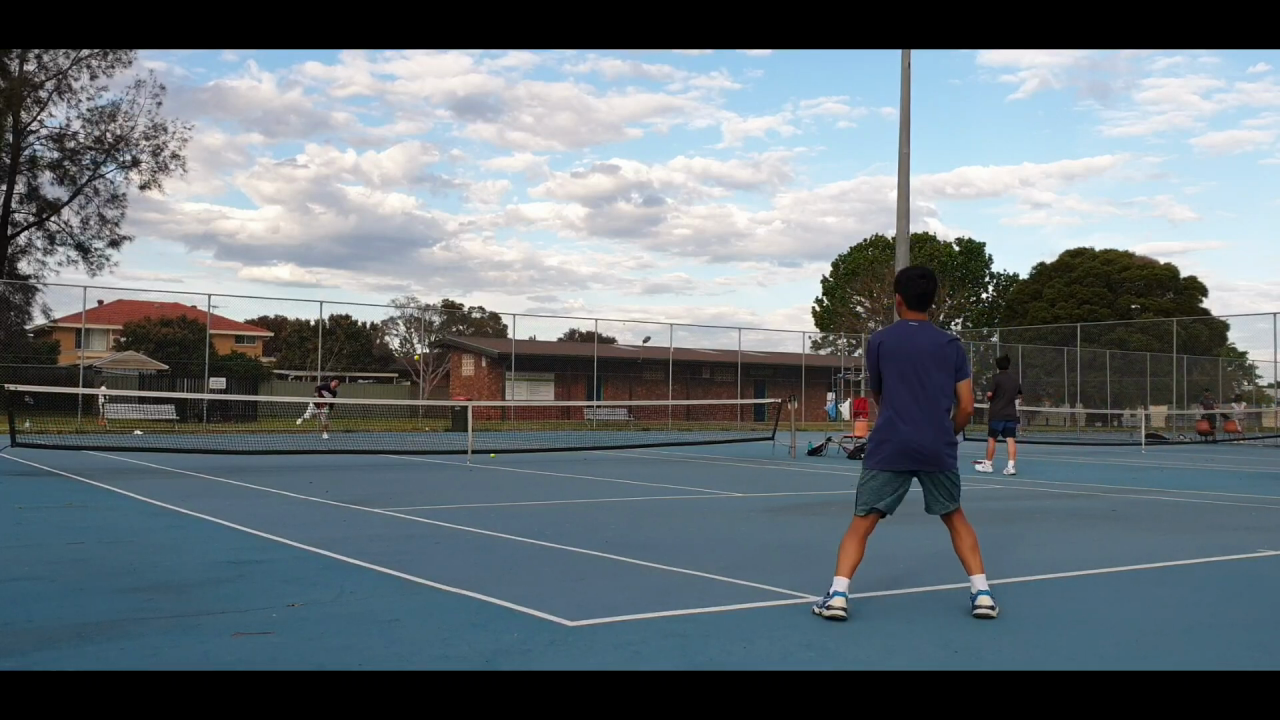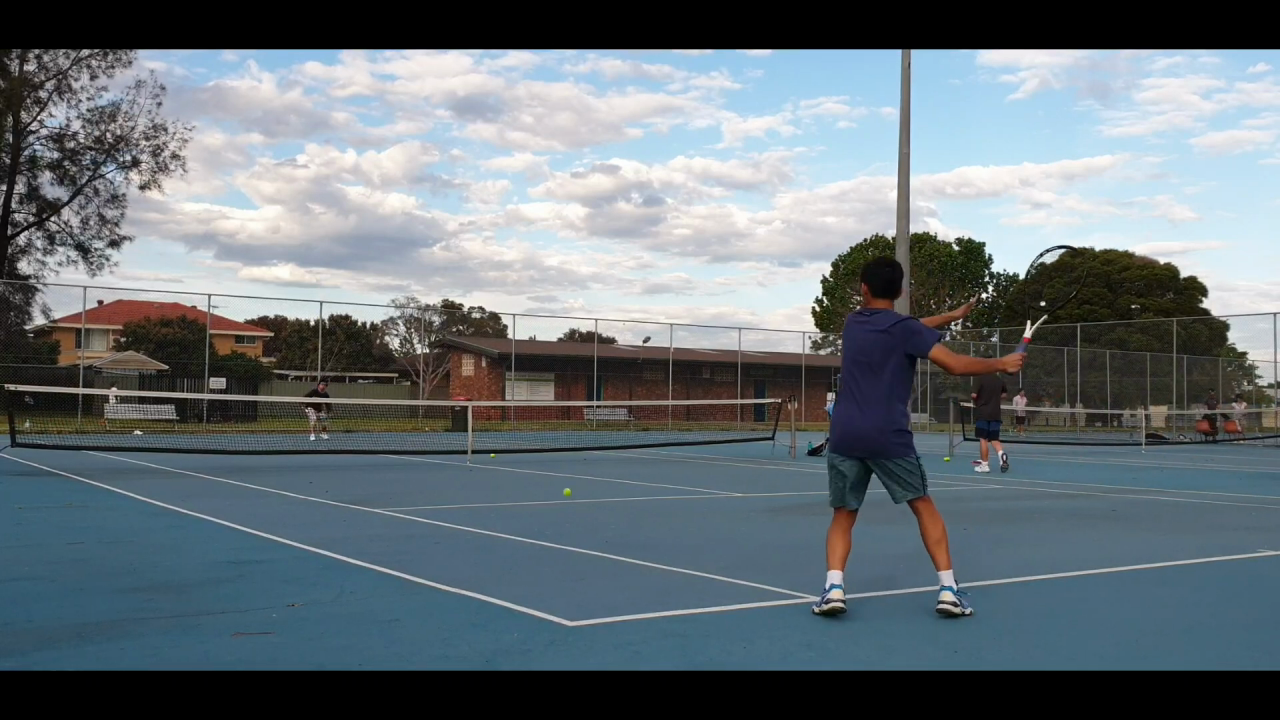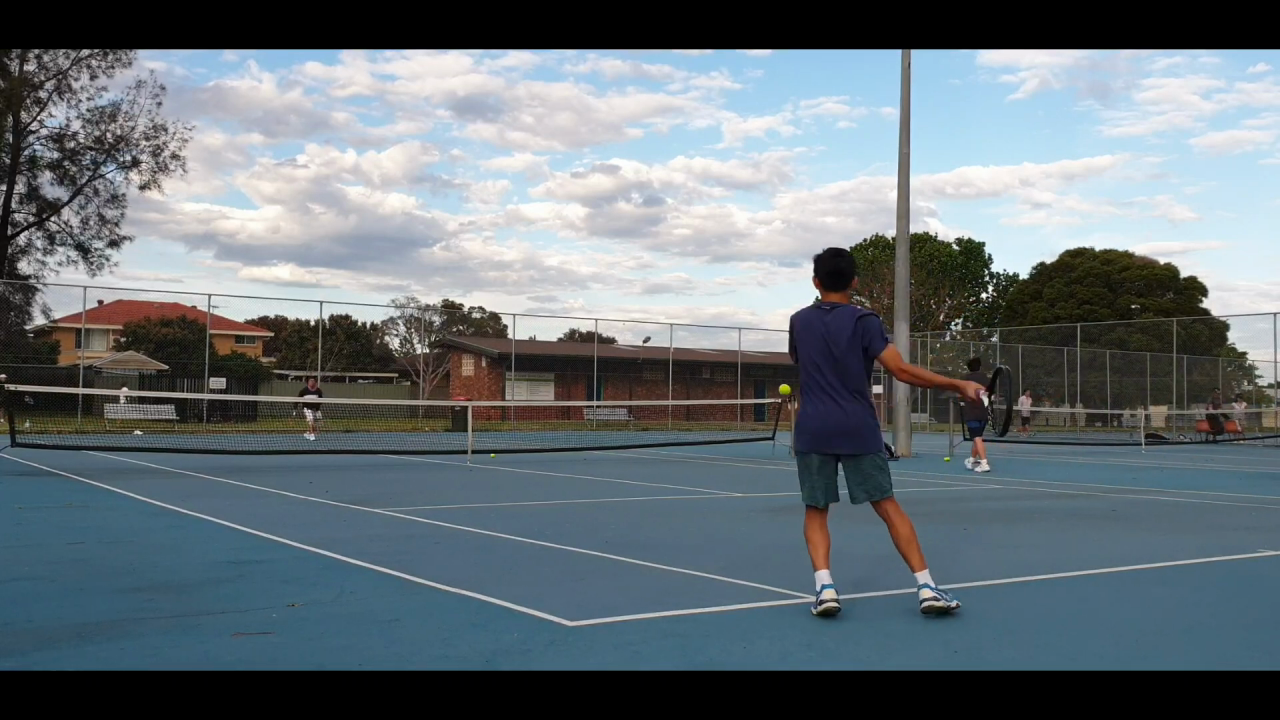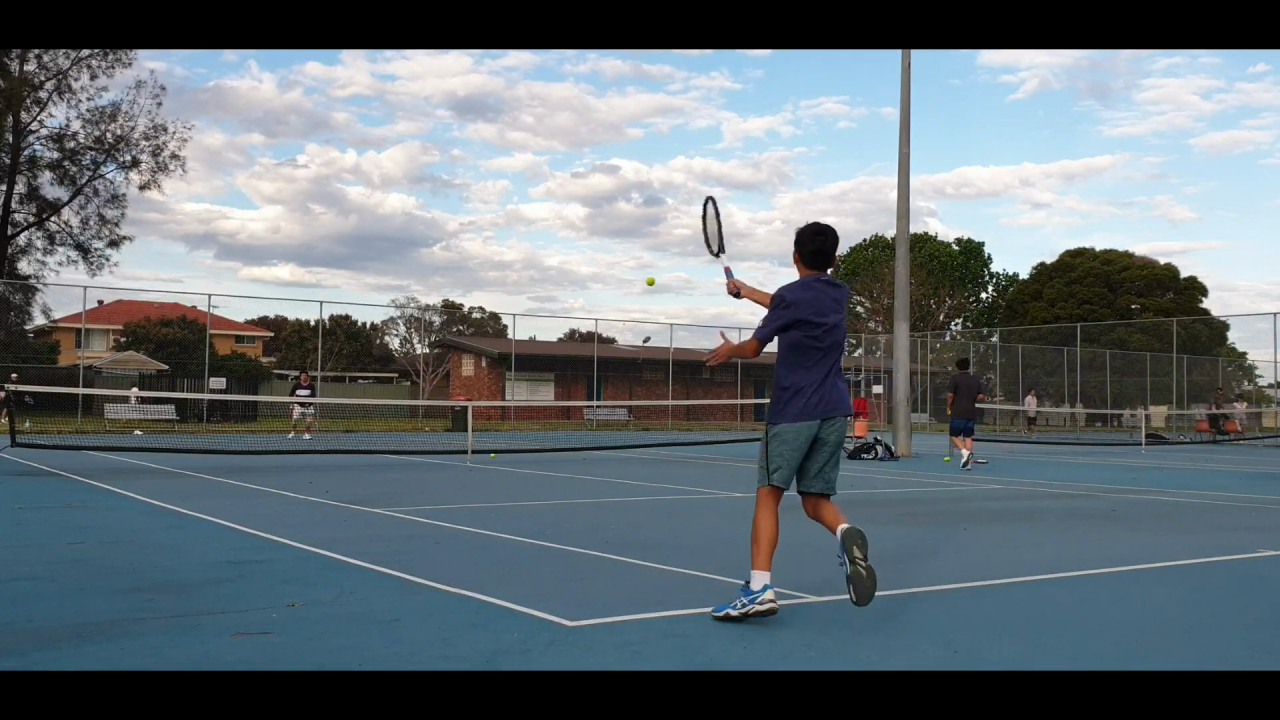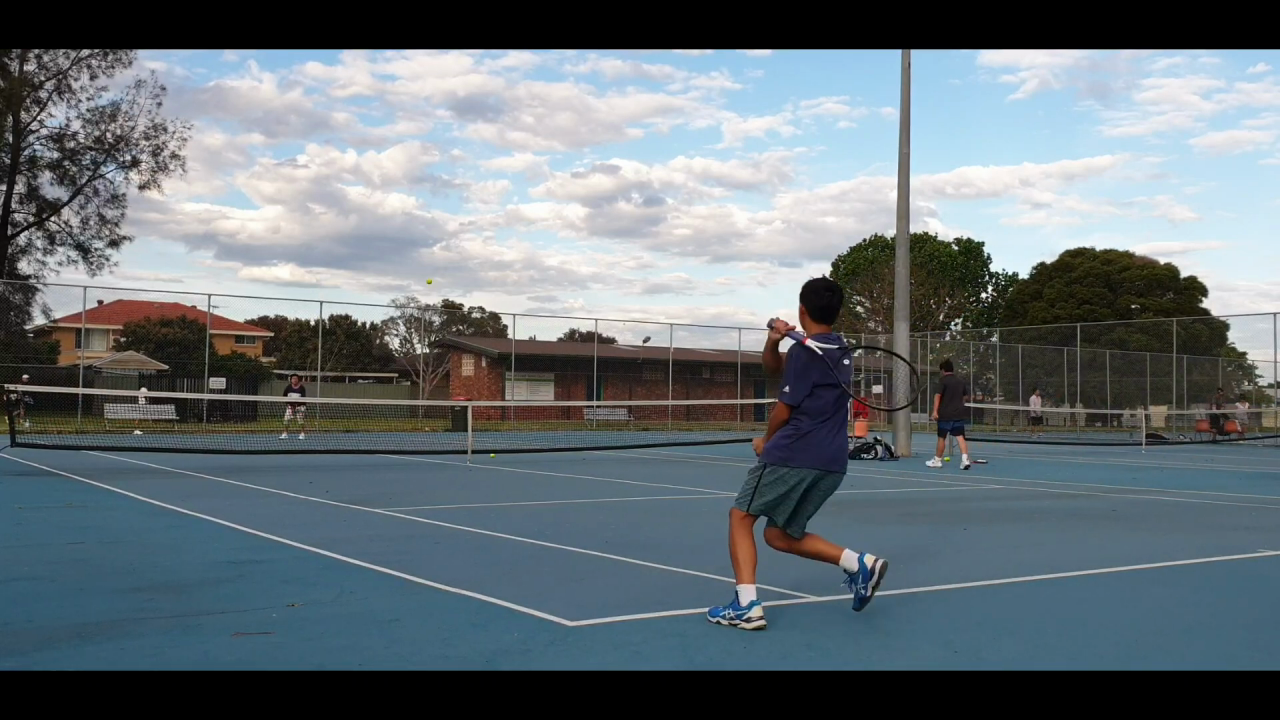
dt=0.3s
person 1, frame 1
left shoulder: (879, 341)
right shoulder: (951, 345)
right elbow: (966, 407)
left hip: (888, 447)
right hip: (936, 447)
left knee: (861, 524)
right knee: (955, 518)
left ankle: (837, 594)
right ankle: (982, 591)
person 1, frame 2
left shoulder: (852, 324)
right shoulder: (904, 327)
right elbow: (954, 365)
left wrist: (949, 317)
right wrist: (1001, 363)
left hip: (845, 435)
right hip: (889, 436)
left knee: (843, 517)
right knee: (923, 507)
left ankle: (834, 587)
right ankle: (948, 589)
person 1, frame 3
left shoulder: (800, 322)
right shoulder: (863, 320)
right elbow: (901, 370)
right wrist: (957, 384)
left hip: (817, 433)
right hip: (861, 432)
left knee: (815, 514)
right knee: (889, 510)
left ankle: (824, 586)
right ankle: (928, 588)
person 1, frame 4
left shoulder: (791, 295)
right shoulder: (840, 293)
left elbow: (752, 349)
left wrist: (726, 351)
right wrist: (744, 289)
left hip: (793, 410)
right hip: (833, 410)
left knee: (768, 495)
right knee: (816, 501)
left ankle: (759, 590)
right ankle: (845, 533)
person 1, frame 5
left shoulder: (805, 353)
right shoulder: (837, 349)
left elbow: (783, 411)
right elbow: (773, 367)
left wrist: (765, 440)
right wrist: (774, 339)
left hip: (794, 453)
right hip: (832, 458)
left knee: (741, 519)
right knee: (780, 536)
left ankle: (747, 604)
right ankle: (858, 564)
